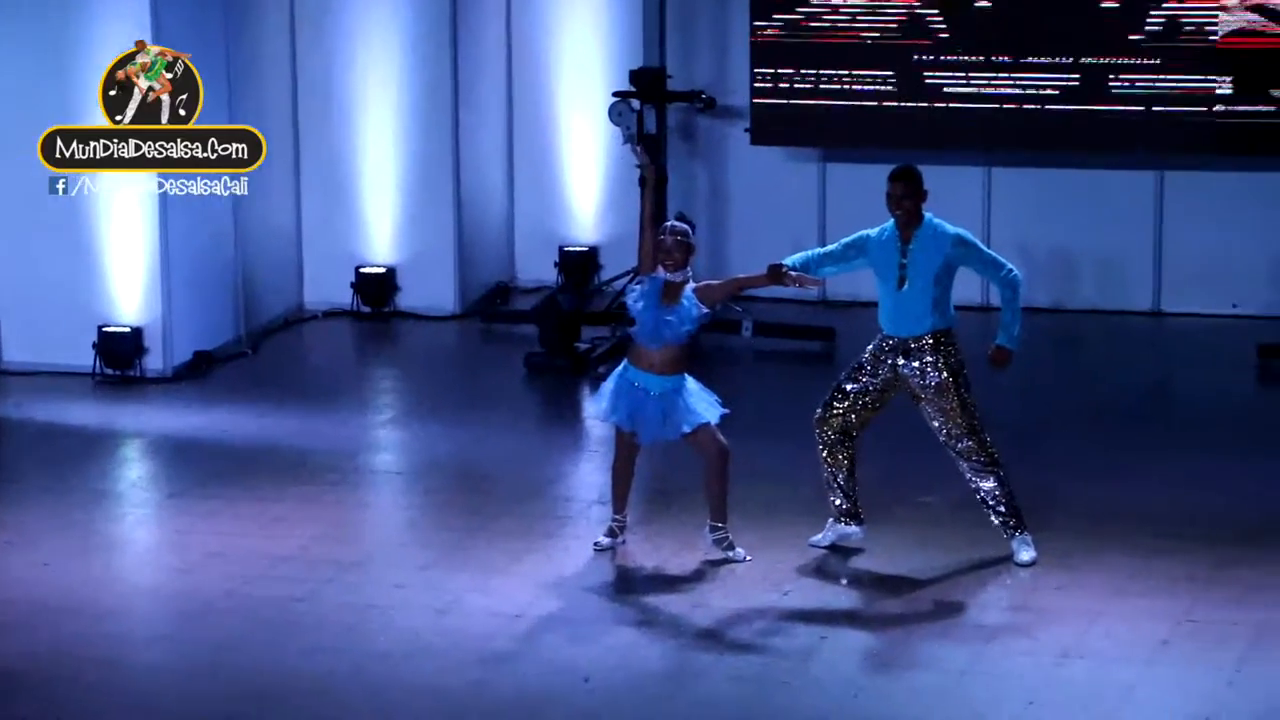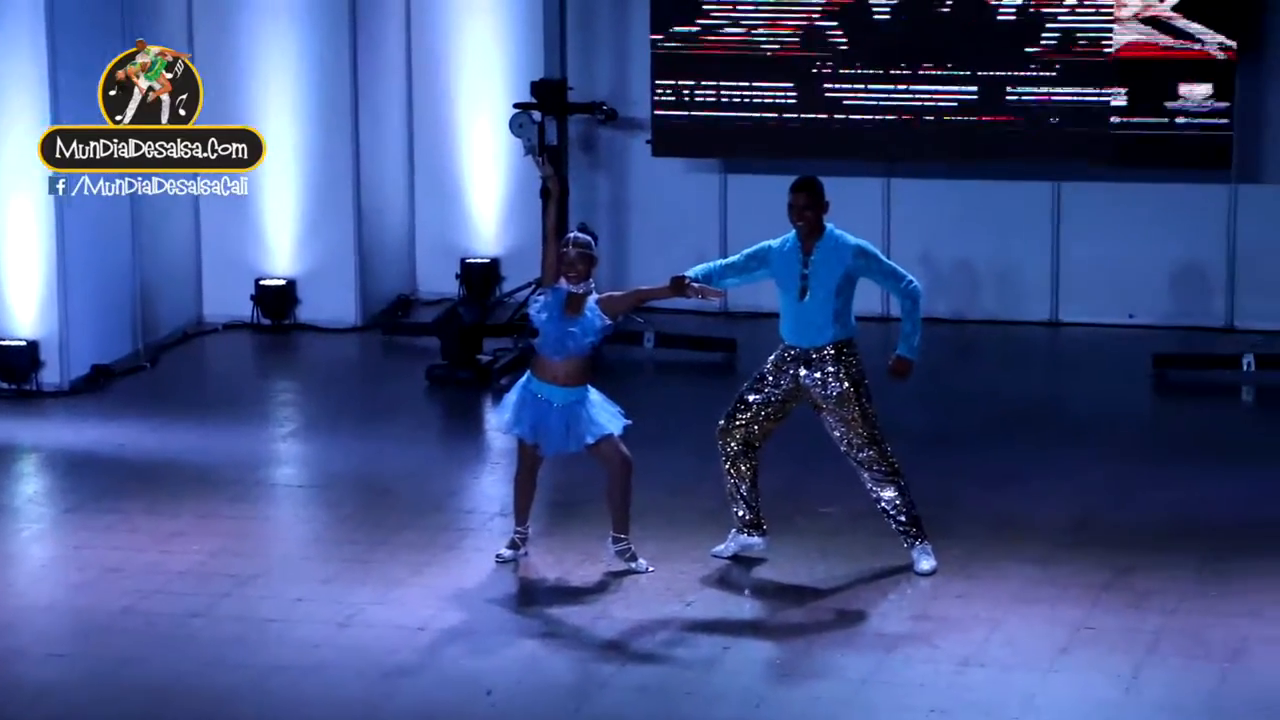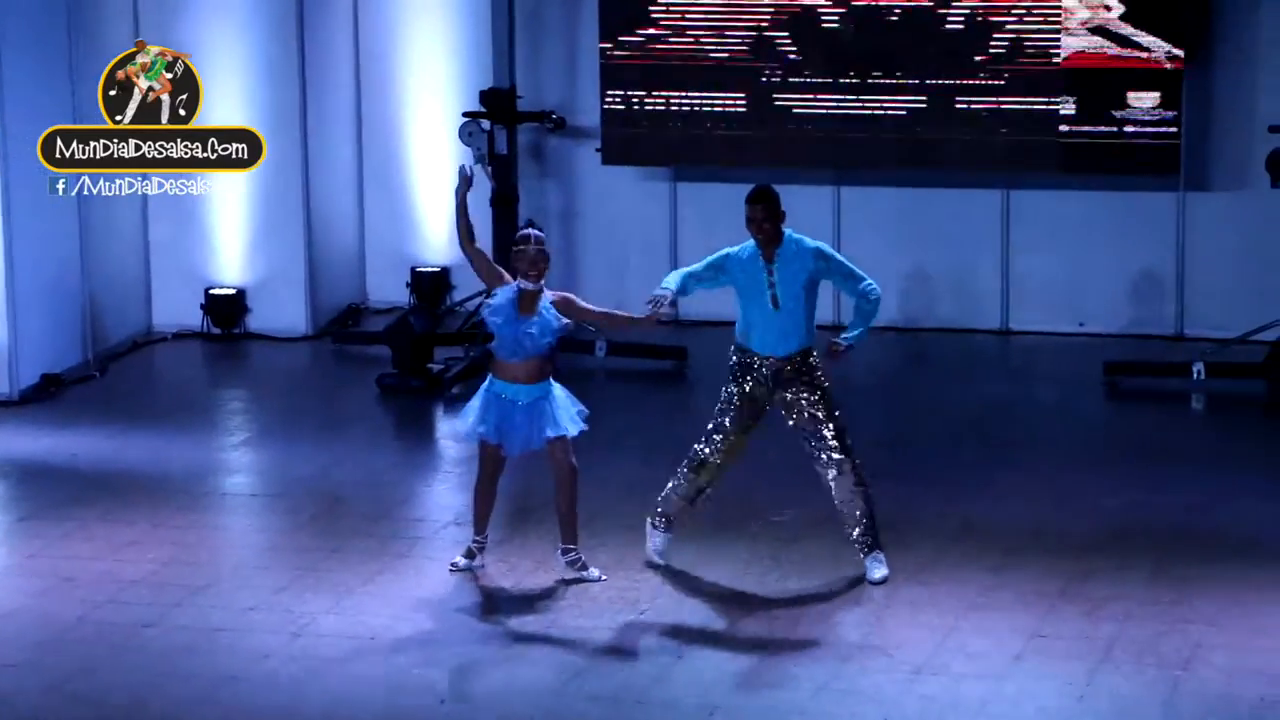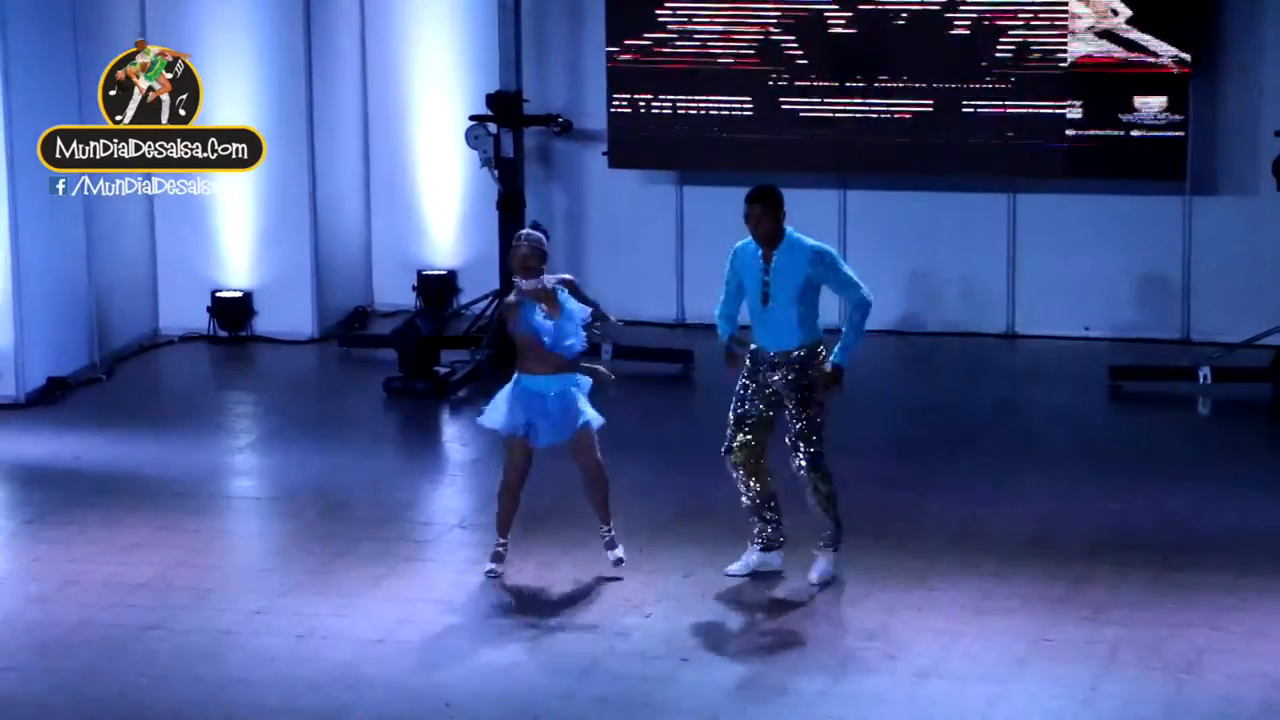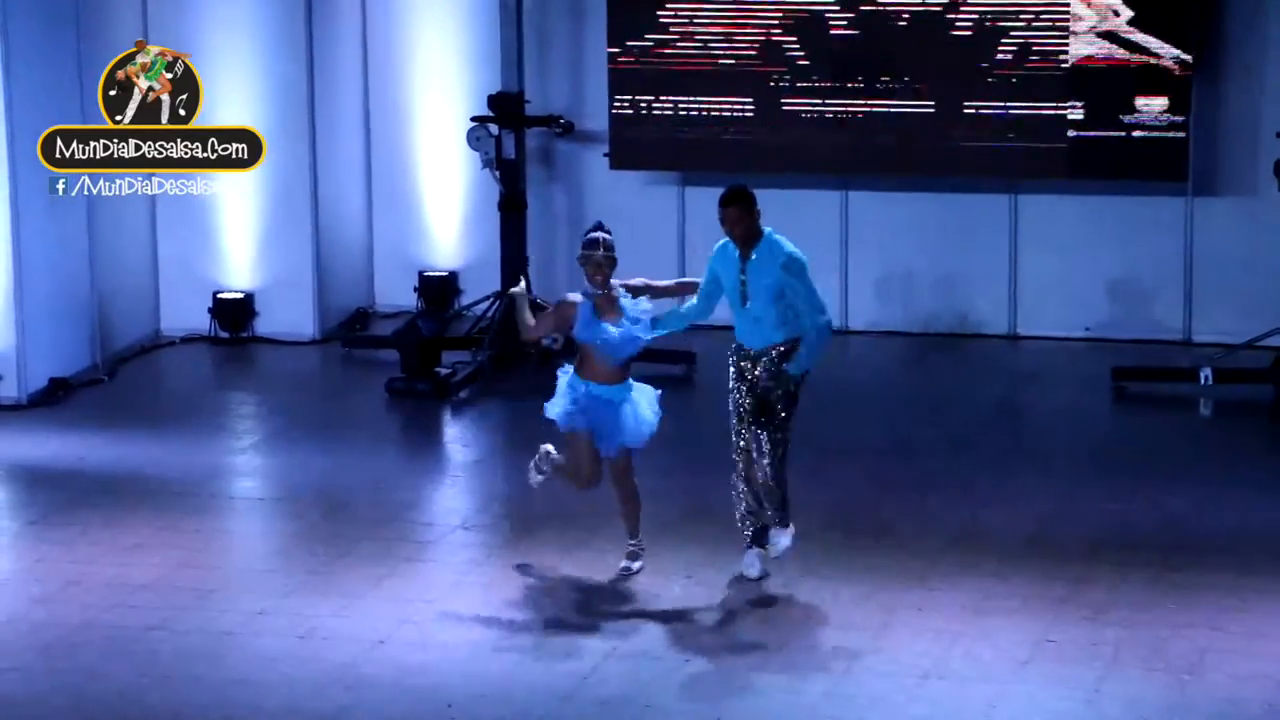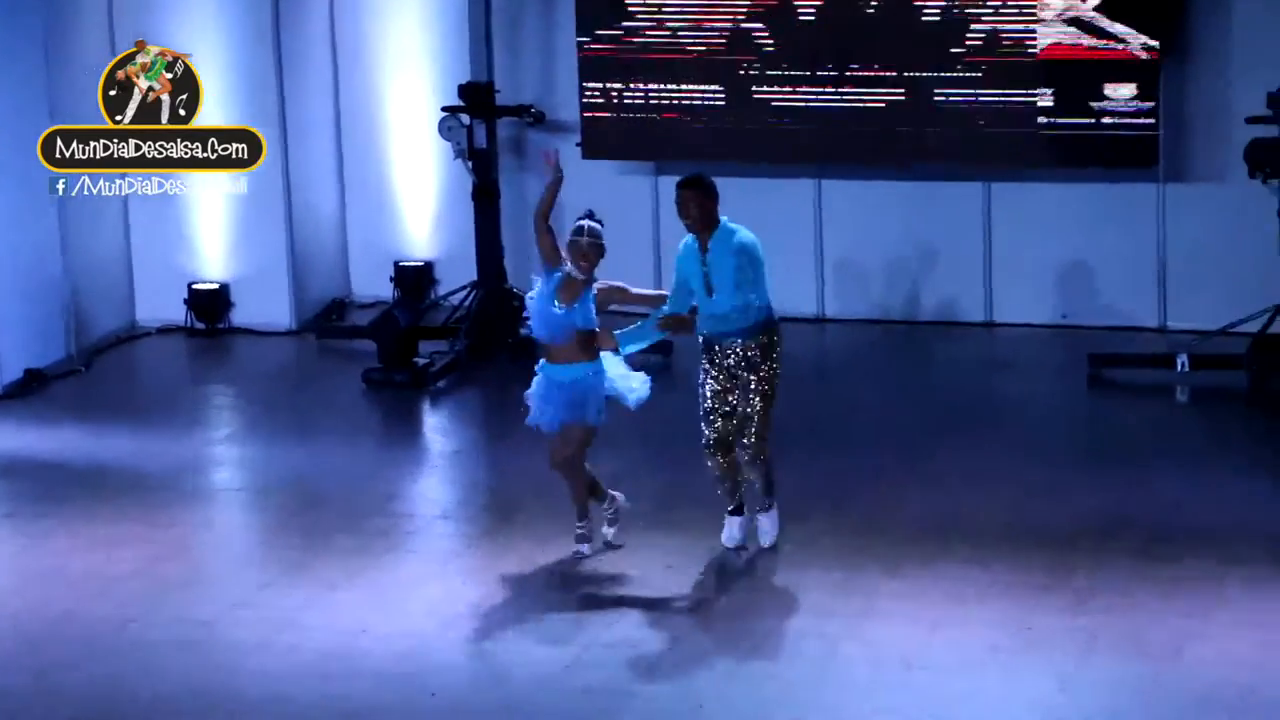
dt=0.4s
person 1, frame 1
left shoulder: (950, 241)
right shoulder: (873, 241)
left elbow: (1007, 278)
right elbow: (824, 258)
left wrist: (1006, 340)
right wrist: (787, 266)
left hip: (932, 353)
right hip: (887, 350)
left knee: (967, 443)
right knee: (831, 422)
left ankle: (1017, 533)
right ankle: (845, 520)
person 1, frame 2
left shoulder: (852, 252)
right shoulder: (775, 252)
left elbow: (908, 289)
right elbow: (726, 269)
left wrist: (906, 350)
right wrist: (690, 277)
left hip: (833, 363)
right hip: (788, 360)
left knee: (868, 453)
right knee: (734, 433)
left ankle: (917, 542)
right ankle: (748, 530)
person 1, frame 3
left shoulder: (812, 255)
right shoulder: (732, 261)
left elbow: (868, 292)
right elbow: (683, 278)
left wrist: (849, 337)
right wrist: (667, 292)
left hip: (797, 369)
right hip: (749, 367)
left knee: (835, 457)
right knee: (713, 452)
left ankle: (870, 549)
right ankle: (663, 520)
person 1, frame 4
left shoulder: (813, 255)
right shoulder: (741, 255)
left elbow: (860, 302)
right elbow: (726, 311)
left wrist: (839, 360)
right wrist: (732, 344)
left hip: (802, 363)
right hip: (759, 360)
left knee: (804, 457)
right knee: (740, 452)
left ankle: (829, 547)
right ankle: (766, 545)
person 1, frame 5
left shoulder: (785, 257)
right shoulder: (721, 257)
left elbow: (820, 319)
right elbow: (700, 308)
left wrist: (794, 370)
right wrist: (649, 326)
left hip: (785, 357)
right hip: (745, 358)
left knee: (769, 443)
right knee: (744, 451)
left ankle: (779, 521)
right ankle: (755, 543)
person 1, frame 6
left shoulder: (741, 245)
right shoulder: (686, 251)
left elbow: (752, 310)
right elbow: (675, 310)
left wrist: (695, 321)
left hip: (754, 346)
right hip: (716, 349)
left knee: (752, 440)
right knee: (715, 441)
left ankle: (767, 508)
right ankle: (735, 510)
person 2, frame 1
left shoulder: (699, 295)
right shoulder: (648, 280)
left elbow: (739, 283)
right elbow: (646, 228)
left wrist: (778, 278)
right wrist: (649, 182)
left hip: (674, 388)
right hip: (634, 382)
left knee: (717, 451)
right knee: (625, 453)
left ankle: (718, 531)
right ankle: (617, 524)
person 2, frame 2
left shoulder: (602, 306)
right shoulder: (550, 292)
left elbow: (642, 295)
right elbow: (548, 240)
left wrist: (681, 290)
right wrist: (553, 194)
left hip: (577, 400)
right hip: (537, 394)
left knee: (620, 462)
right knee: (527, 466)
left ankle: (621, 542)
right ankle: (520, 536)
person 2, frame 3
left shoulder: (557, 302)
right shoulder: (501, 288)
left elbow: (601, 317)
right elbow: (471, 250)
left wrist: (640, 319)
right wrist: (461, 199)
left hip: (539, 397)
right hip: (498, 395)
left knee: (566, 470)
right knee: (489, 472)
left ankle: (569, 551)
right ankle: (476, 545)
person 2, frame 4
left shoulder: (566, 286)
right shoulder: (513, 306)
left elbow: (590, 309)
right elbow: (539, 352)
right wrist: (588, 368)
left hip: (566, 391)
right hip: (528, 393)
left knee: (592, 466)
right knee: (514, 474)
left ankle: (608, 534)
right ankle: (501, 545)
person 2, frame 5
left shoulder: (629, 293)
right shoulder: (573, 304)
left elbow: (675, 288)
right elbow: (531, 334)
right wrist: (521, 299)
left hip: (618, 398)
right hip: (583, 395)
left knee: (622, 477)
right knee: (583, 474)
left ankle: (634, 546)
right ankle: (548, 458)
person 2, frame 6
left shoulder: (600, 291)
right shoulder: (555, 272)
left elbow: (657, 298)
right elbow: (541, 222)
right wrist: (556, 180)
left hip: (586, 381)
right hip: (554, 381)
left knee: (564, 460)
right knee: (563, 458)
left ankle: (586, 523)
right ankle: (610, 502)
